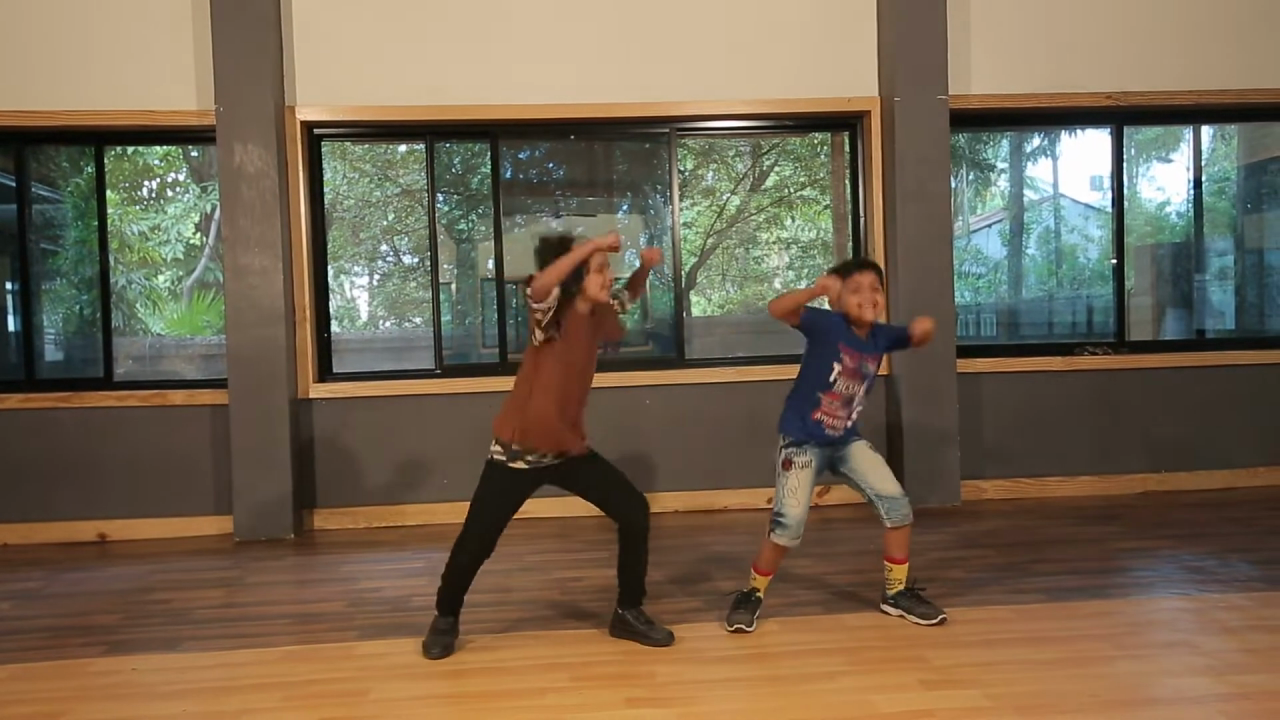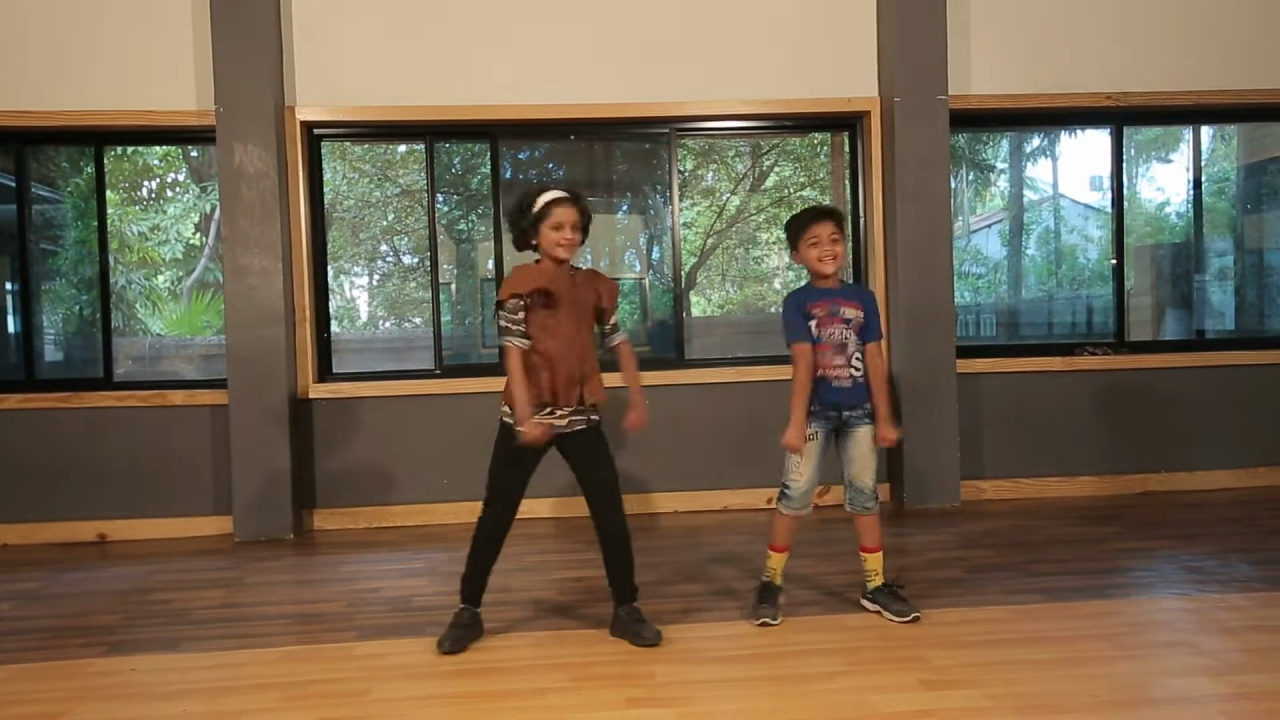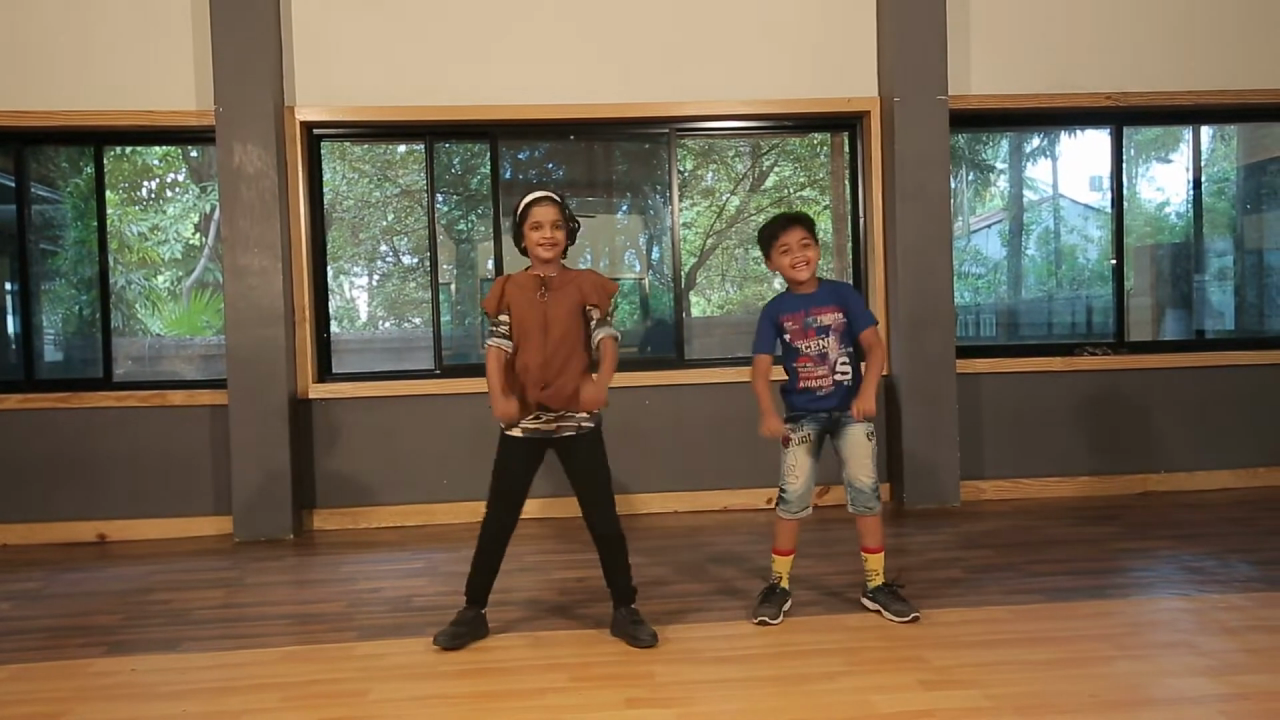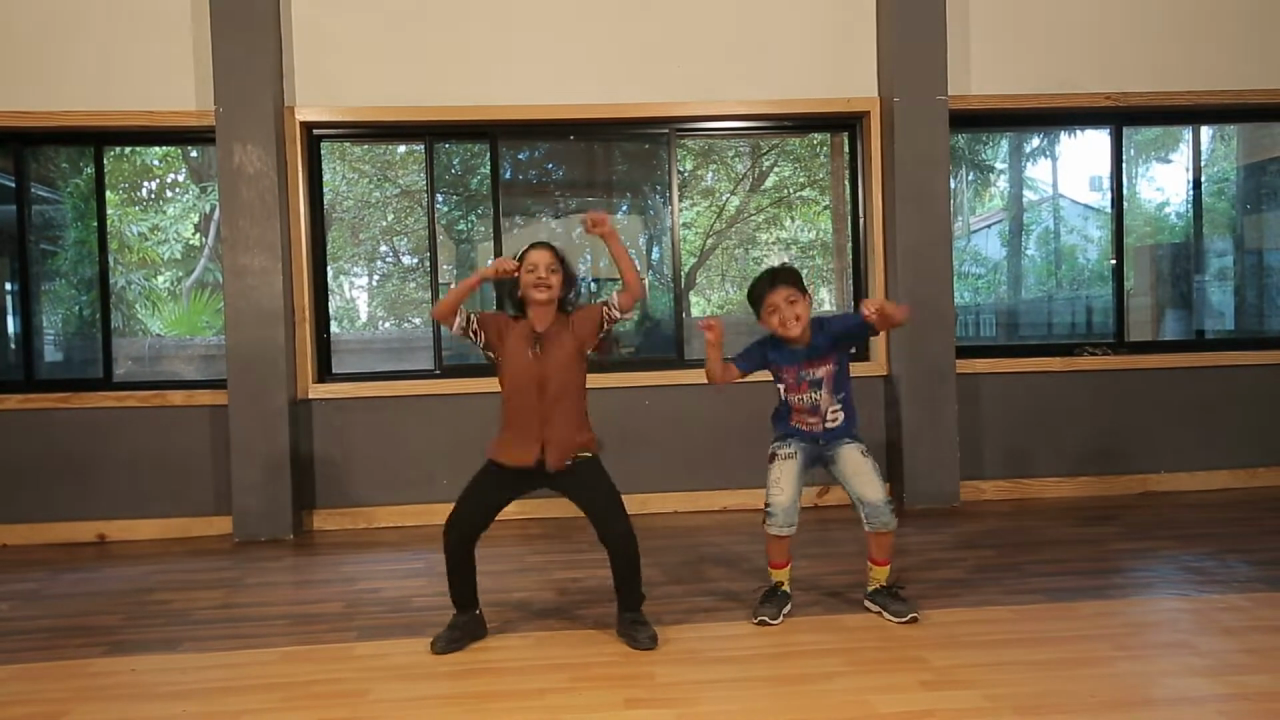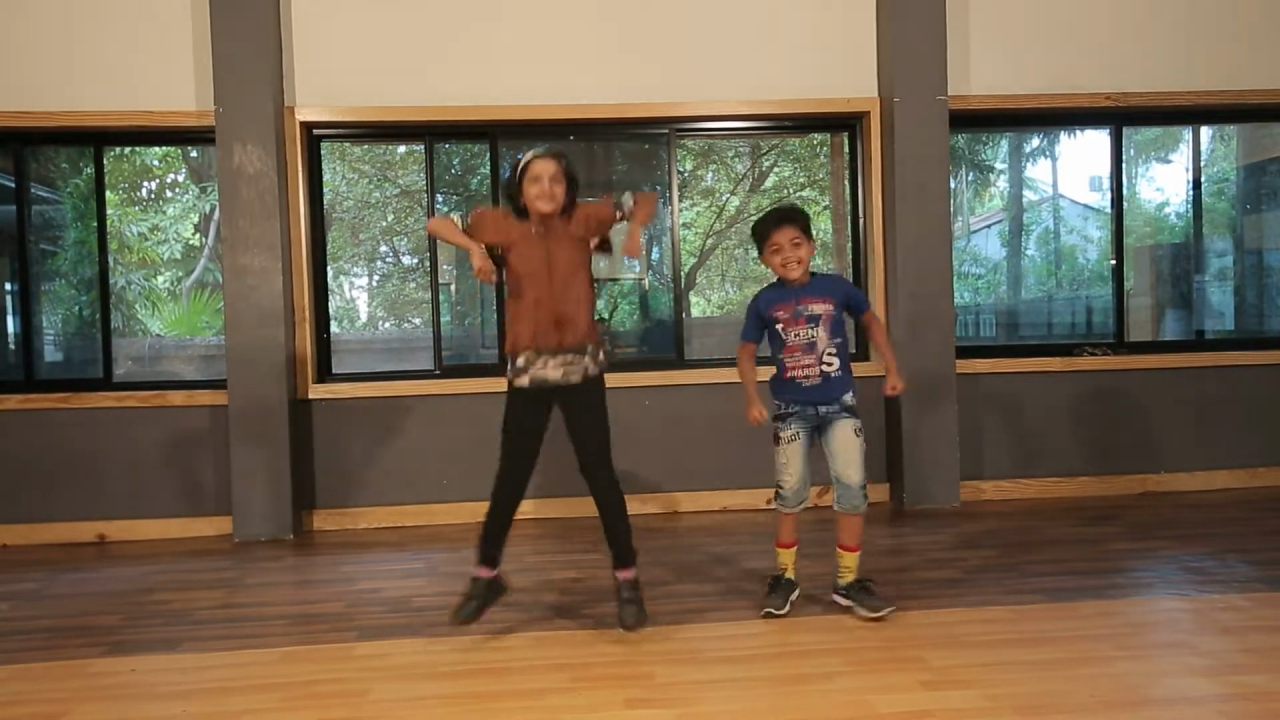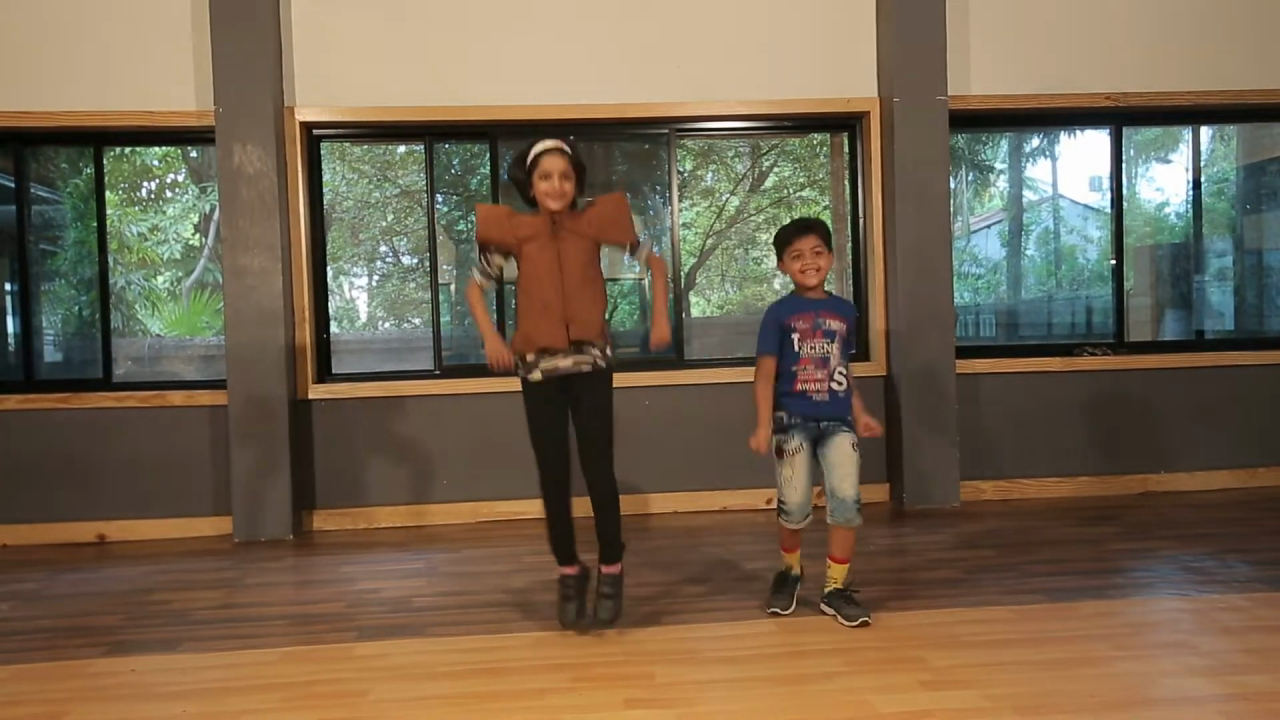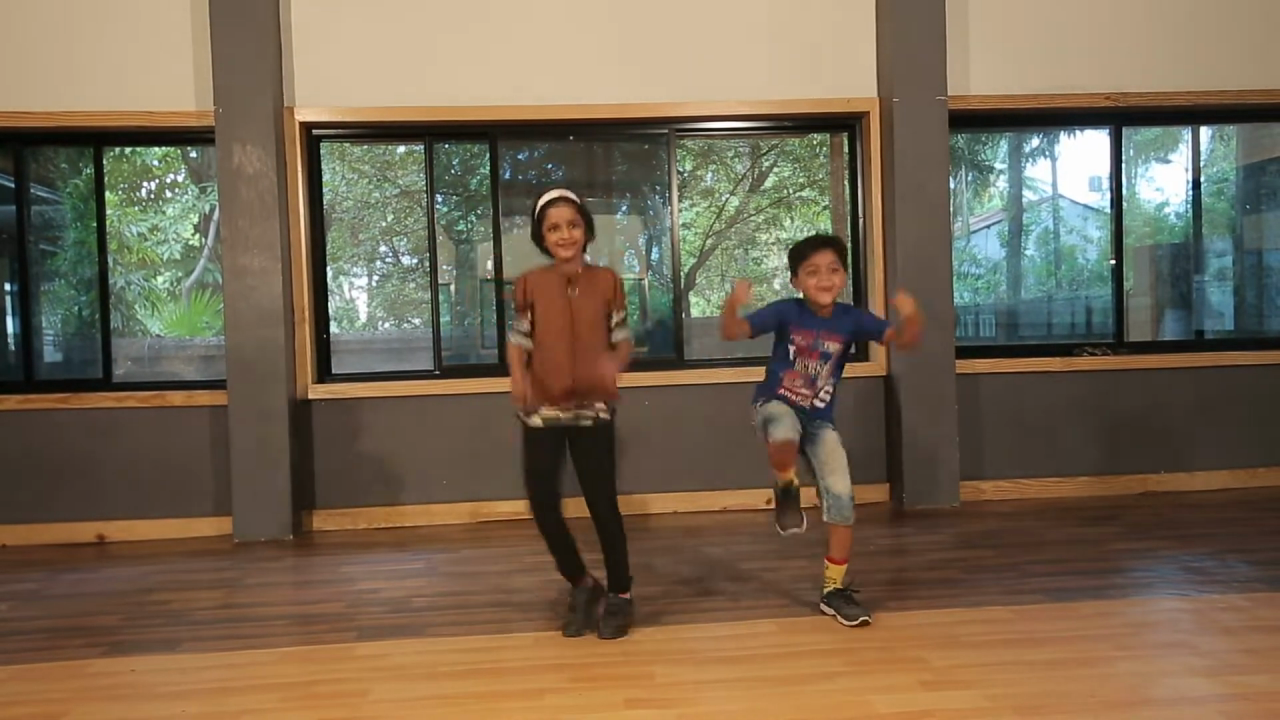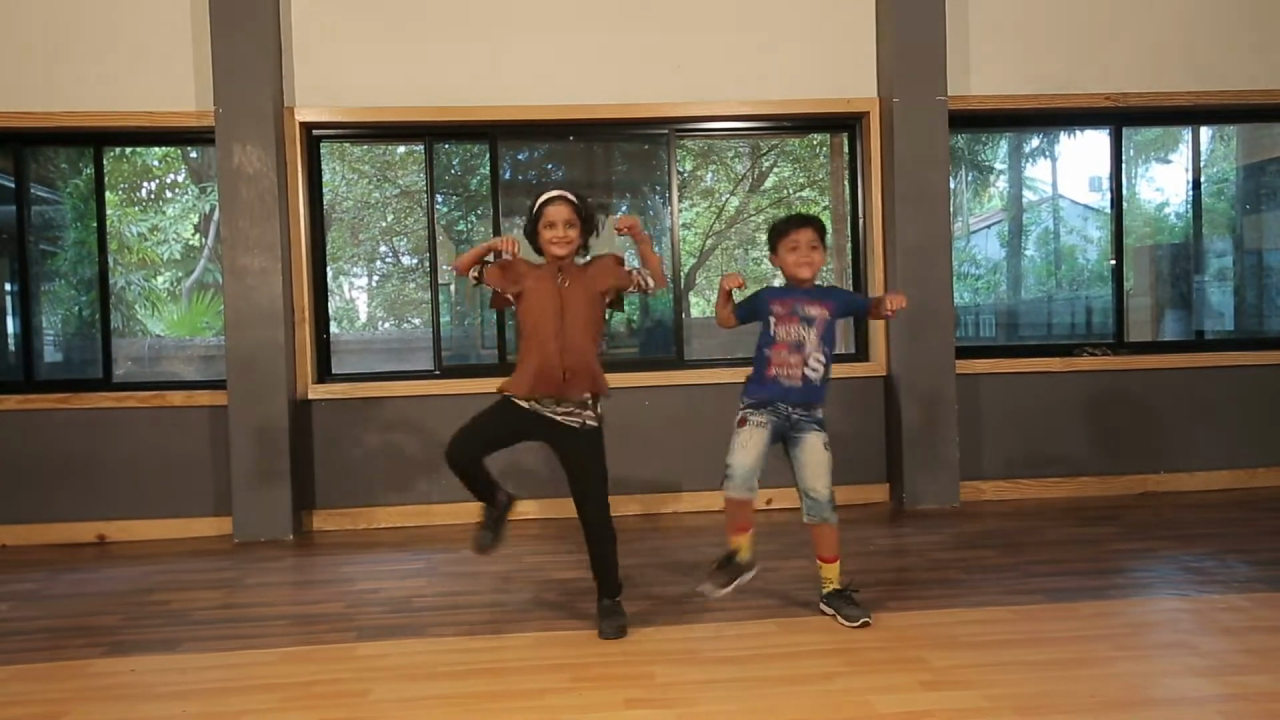
dt=0.2s
person 1, frame 1
left shoulder: (596, 315)
right shoulder: (550, 312)
left elbow: (628, 298)
right elbow: (540, 286)
left wrist: (644, 268)
right wrist: (588, 251)
left hip: (569, 450)
right hip: (517, 452)
left knee: (635, 512)
right knee: (477, 538)
left ankle: (629, 613)
right ankle: (445, 618)
person 1, frame 2
left shoulder: (593, 284)
right shoulder: (522, 282)
left elbow: (617, 341)
right elbow: (513, 351)
left wrist: (637, 397)
right wrist: (524, 412)
left hip: (582, 415)
right hip: (525, 415)
left knee: (610, 513)
right knee: (496, 515)
left ankle: (625, 609)
right ankle: (469, 612)
person 1, frame 3
left shoulder: (588, 285)
right shoulder: (507, 290)
left elbow: (607, 338)
right elbow: (497, 348)
left wrist: (604, 378)
right wrist: (497, 393)
left hip: (578, 419)
right hip: (523, 419)
left knee: (603, 519)
right knee: (500, 520)
left ankle: (625, 611)
right ankle: (473, 612)
person 1, frame 4
left shoulder: (583, 325)
right shoulder: (500, 332)
left elbow: (634, 294)
right elbow: (442, 316)
left wrist: (612, 239)
right wrist: (482, 276)
left hip: (573, 456)
right hip: (514, 459)
left knee: (619, 532)
right knee: (458, 530)
left ankle: (631, 614)
right ankle: (467, 617)
person 1, frame 5
left shoulder: (584, 221)
right shoulder: (504, 230)
left elbow: (644, 202)
right elbow: (436, 224)
left wrist: (638, 232)
right wrist: (471, 247)
left hip: (581, 369)
right hip: (528, 371)
left knee: (600, 475)
right knee: (511, 479)
left ankle: (626, 579)
right ankle: (486, 576)
person 1, frame 6
left shoulder: (597, 219)
right shoulder: (511, 228)
left elbow: (650, 256)
right elbow: (476, 285)
left wrist: (661, 315)
right wrist: (490, 335)
left hip: (590, 364)
right hip: (539, 368)
left knee: (598, 471)
right knee: (552, 477)
left ankle: (611, 573)
right ankle: (570, 574)
person 1, frame 7
left shoulder: (606, 283)
right shoulder: (531, 285)
left elbow: (622, 342)
right elbow: (518, 345)
left wrist: (616, 367)
right wrist: (519, 385)
left hip: (592, 410)
right hip: (541, 410)
left knee: (603, 507)
right knee: (545, 511)
left ankle: (619, 597)
right ankle: (582, 587)
person 1, frame 8
left shoulder: (603, 274)
right shoulder: (521, 273)
left elbow: (660, 280)
right elbow: (461, 268)
left wrist: (640, 238)
right wrist: (492, 246)
left hip: (579, 409)
right hip: (524, 399)
left knee: (594, 512)
right knee: (460, 450)
left ankle: (610, 600)
right ankle: (496, 504)
person 2, frame 1
left shoulder: (880, 336)
right shoulder: (827, 326)
left elbow: (915, 339)
right elbow: (778, 310)
left wrist: (923, 330)
right wrist: (814, 292)
left hip: (848, 440)
right hip: (803, 440)
left knee: (897, 507)
right knee: (787, 526)
left ankle: (898, 592)
right ankle: (750, 594)
person 2, frame 2
left shoulder: (863, 298)
right shoulder: (797, 301)
left elbow: (875, 359)
right elbow: (801, 362)
left wrist: (884, 417)
right wrist: (795, 421)
left hip: (858, 410)
right hip: (814, 410)
left knee: (864, 495)
right knee: (795, 495)
left ankle: (875, 586)
right ankle: (771, 581)
person 2, frame 3
left shoulder: (843, 294)
right shoulder: (774, 312)
left elbow: (874, 342)
right elbow: (760, 367)
left wrist: (868, 388)
right wrist: (768, 413)
left hip: (851, 410)
right hip: (803, 414)
left knee: (866, 495)
right knee: (791, 500)
left ankle: (876, 587)
right ankle: (777, 585)
person 2, frame 4
left shoulder: (835, 328)
right shoulder: (764, 351)
left elbow: (897, 318)
right elbow: (720, 376)
left wrist: (882, 310)
right wrist: (713, 346)
left hip: (841, 437)
right hip: (793, 439)
left knee: (880, 511)
right knee: (780, 517)
left ankle: (879, 589)
right ankle: (777, 591)
person 2, frame 5
left shoulder: (838, 287)
right shoulder: (764, 301)
left elbow: (871, 320)
right elbow: (746, 352)
left wrist: (891, 368)
right wrist: (753, 397)
left hip: (838, 404)
right hip: (790, 408)
left knee: (851, 489)
right knee: (789, 495)
left ankle: (849, 582)
right ankle: (784, 578)
person 2, frame 6
left shoulder: (844, 309)
right shoulder: (779, 310)
right elbow: (766, 370)
left wrist: (859, 412)
right wrist: (764, 425)
left hip: (835, 422)
right hip: (790, 418)
left knee: (846, 504)
right knee: (794, 509)
left ankle: (836, 589)
right ankle: (788, 573)
person 2, frame 7
left shoulder: (853, 318)
right shoulder: (786, 312)
left elbow: (902, 340)
right elbow: (734, 332)
left wrist: (910, 318)
right wrist: (734, 307)
left hip: (820, 418)
right hip: (777, 404)
left knee: (841, 500)
right knee: (784, 438)
left ankle: (834, 590)
right ankle: (787, 487)
person 2, frame 8
left shoulder: (834, 297)
right shoulder: (768, 297)
left elbow: (882, 309)
right elbow: (726, 319)
left wrist: (891, 301)
right wrist: (726, 291)
left hip: (808, 413)
right hip: (761, 404)
left knee: (819, 500)
right knee: (738, 479)
left ankle: (832, 590)
right ankle: (739, 555)
